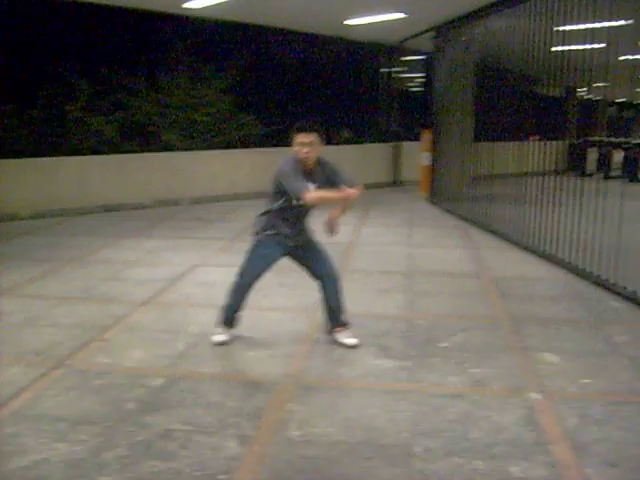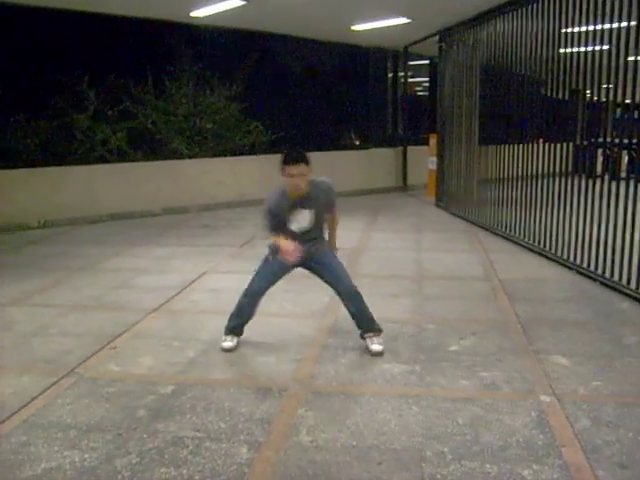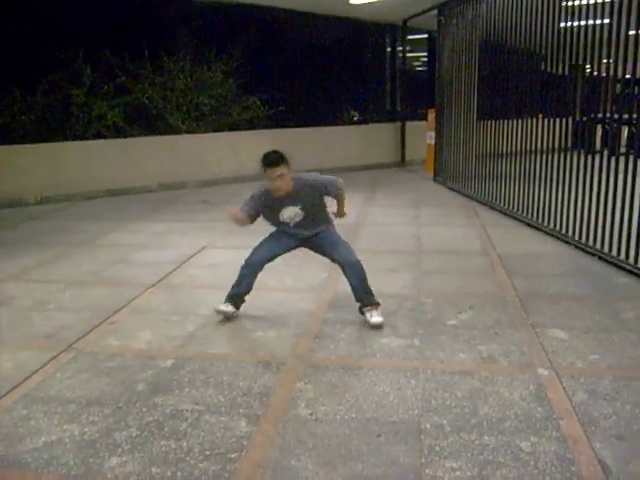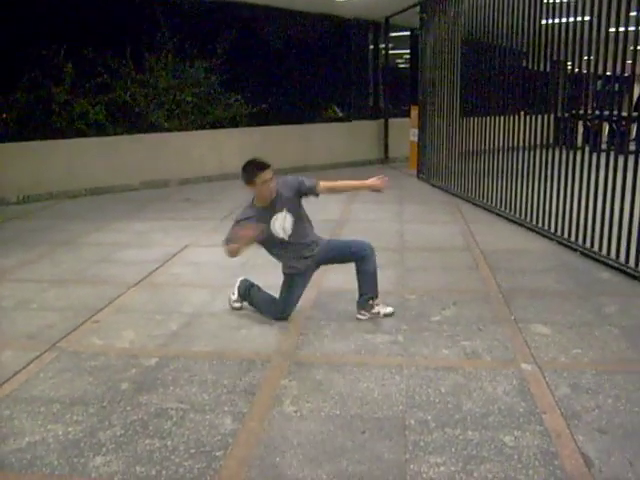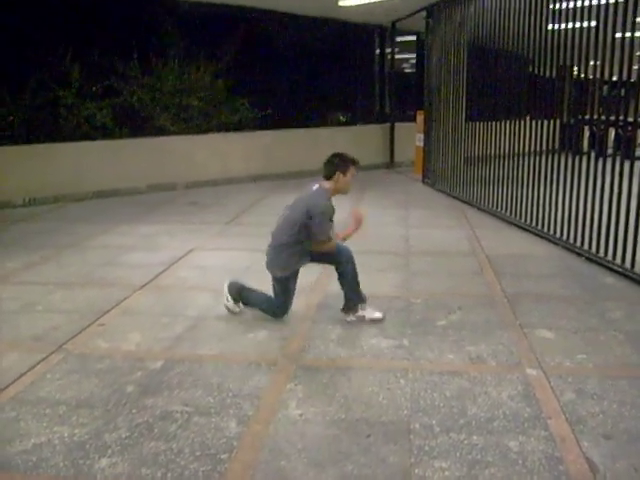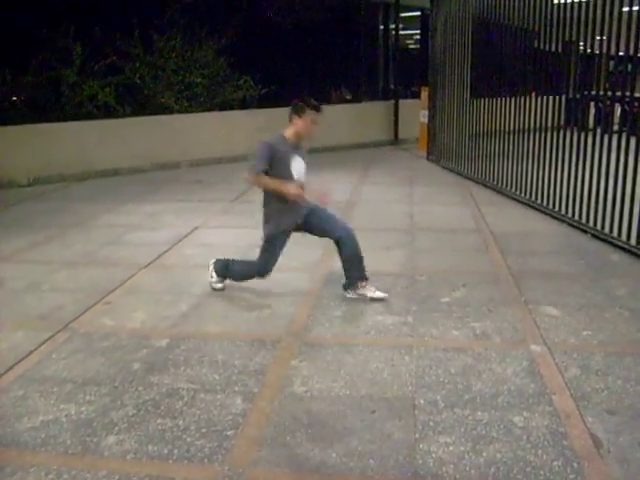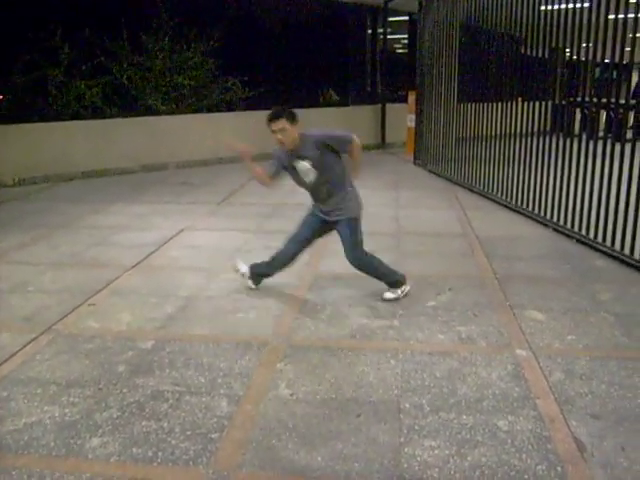
dt=0.7s
person 1, frame 1
left shoulder: (325, 167)
right shoulder: (289, 167)
left elbow: (353, 190)
right elbow: (308, 199)
left wrist: (336, 214)
right wrist: (344, 195)
left hip: (299, 235)
right hip: (272, 235)
left knee: (329, 275)
right knee: (245, 280)
left ankle: (338, 326)
right ankle: (226, 324)
person 1, frame 2
left shoulder: (323, 187)
right shoulder: (275, 203)
left elbow: (331, 208)
right elbow: (276, 236)
left wrist: (332, 238)
right wrist: (285, 245)
left hip: (318, 249)
right hip: (285, 250)
left knee: (347, 289)
right knee: (254, 289)
left ankle: (370, 333)
right ankle: (233, 332)
person 1, frame 3
left shoulder: (312, 182)
right shoulder: (262, 195)
left elbow: (339, 185)
right elbow: (245, 218)
left wrist: (341, 209)
right wrist: (238, 217)
left hip: (320, 231)
right hip: (287, 233)
left knee: (351, 261)
right knee: (253, 262)
left ankle: (369, 307)
right ankle: (233, 302)
person 1, frame 4
left shoulder: (288, 187)
right shoulder: (246, 219)
left elbow: (325, 186)
right elbow: (232, 251)
left wrist: (366, 184)
right wrist: (244, 240)
left hip: (316, 247)
right hip: (296, 264)
left knee: (364, 249)
right knee: (280, 314)
left ankle: (366, 306)
right ankle: (244, 289)
person 1, frame 5
left shoulder: (318, 189)
right shoulder: (321, 204)
right elbow: (322, 245)
right wrist: (350, 231)
left hip: (302, 244)
right hip: (285, 256)
left knee: (344, 256)
right knee: (279, 311)
left ankle: (354, 307)
right ankle: (236, 291)
person 1, frame 6
left shoulder: (298, 148)
right shoulder: (272, 145)
right elbow: (252, 176)
right wrist: (286, 189)
left hip: (302, 209)
right hip: (279, 217)
left knee: (345, 234)
right knee: (262, 269)
left ankle: (358, 284)
right ankle: (220, 268)
person 1, frame 7
left shoulder: (318, 138)
right shoulder: (282, 156)
left elbow: (354, 142)
right elbow: (266, 180)
left wrist: (351, 173)
right wrist: (250, 161)
left hip: (346, 207)
right hip: (321, 208)
left knee: (355, 256)
right knee: (294, 244)
left ankle: (398, 283)
right ankle: (257, 274)
